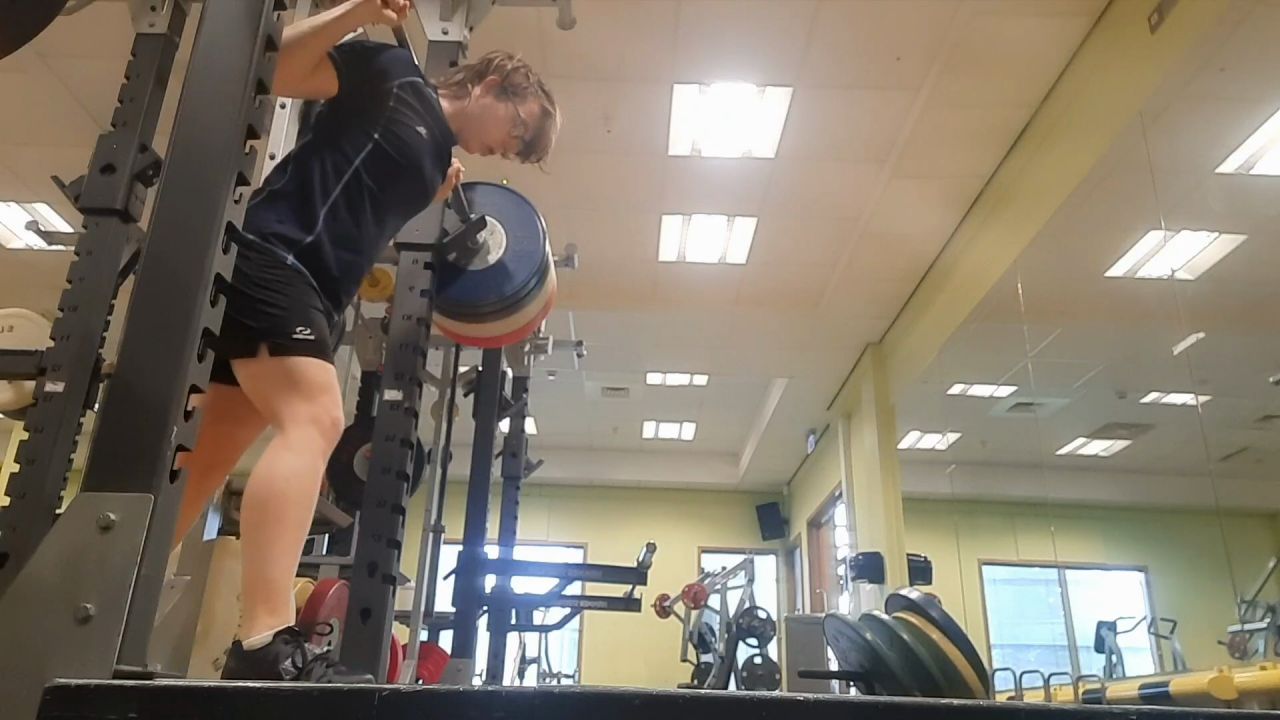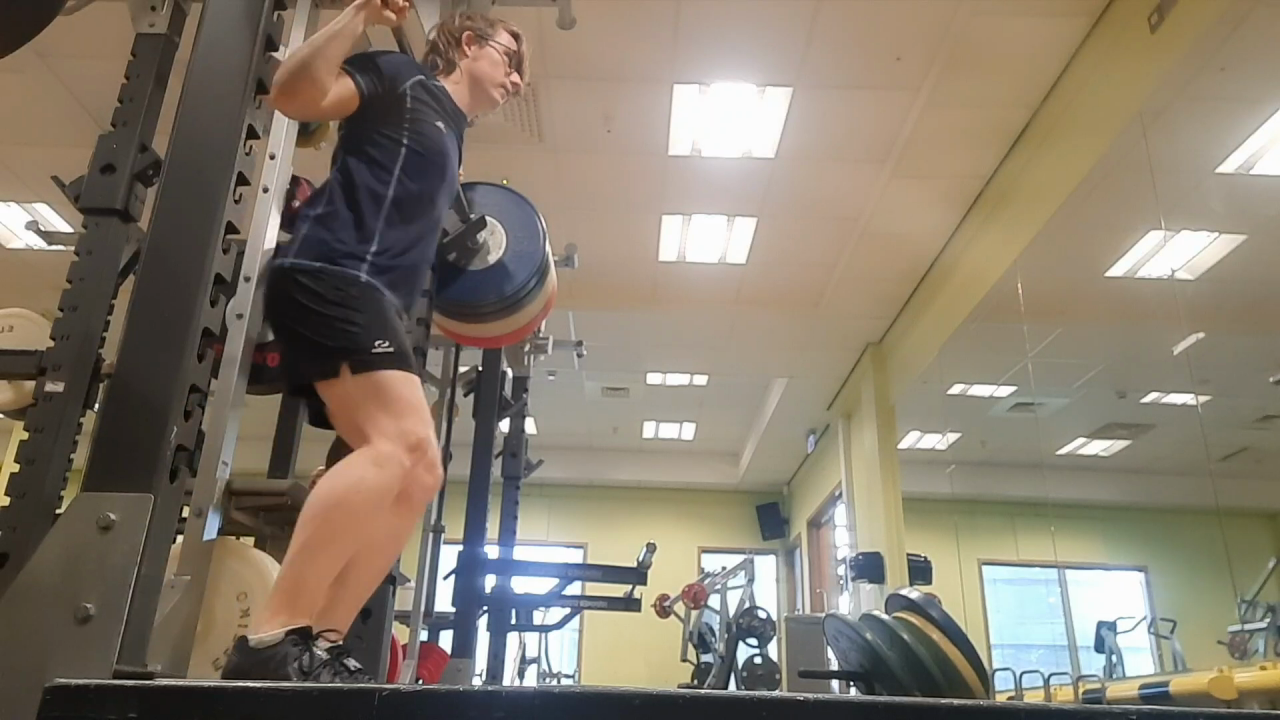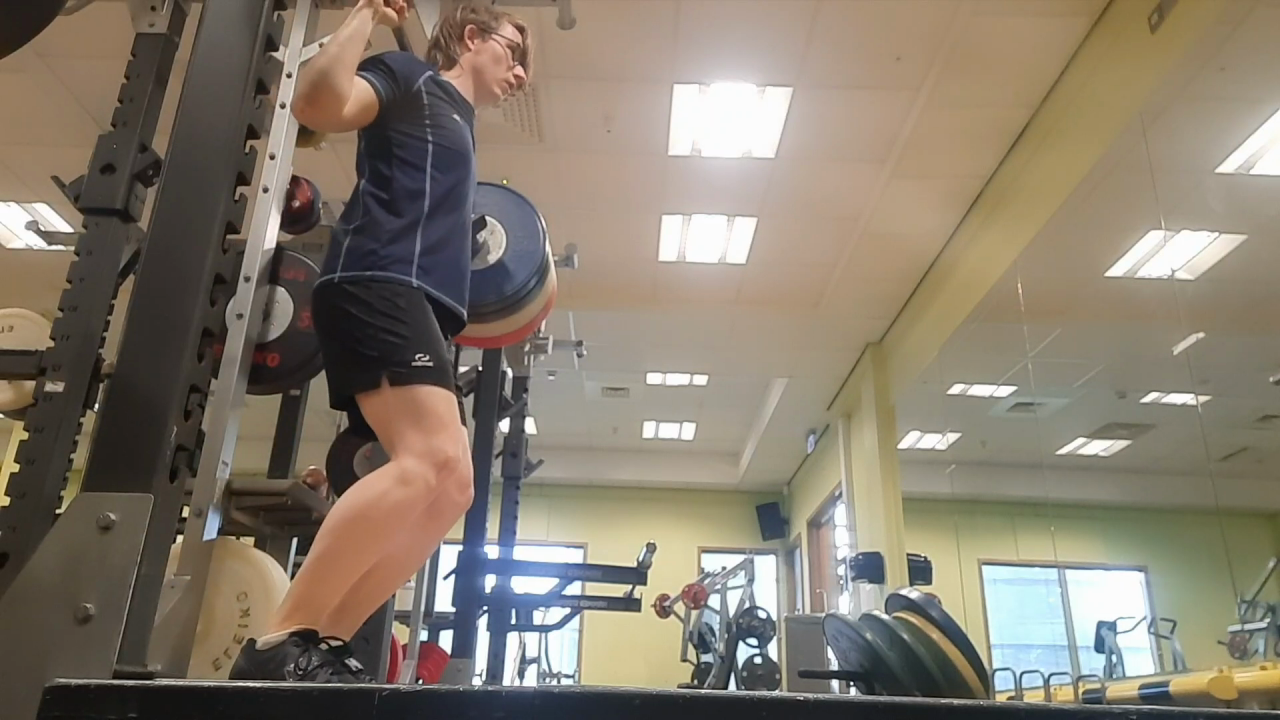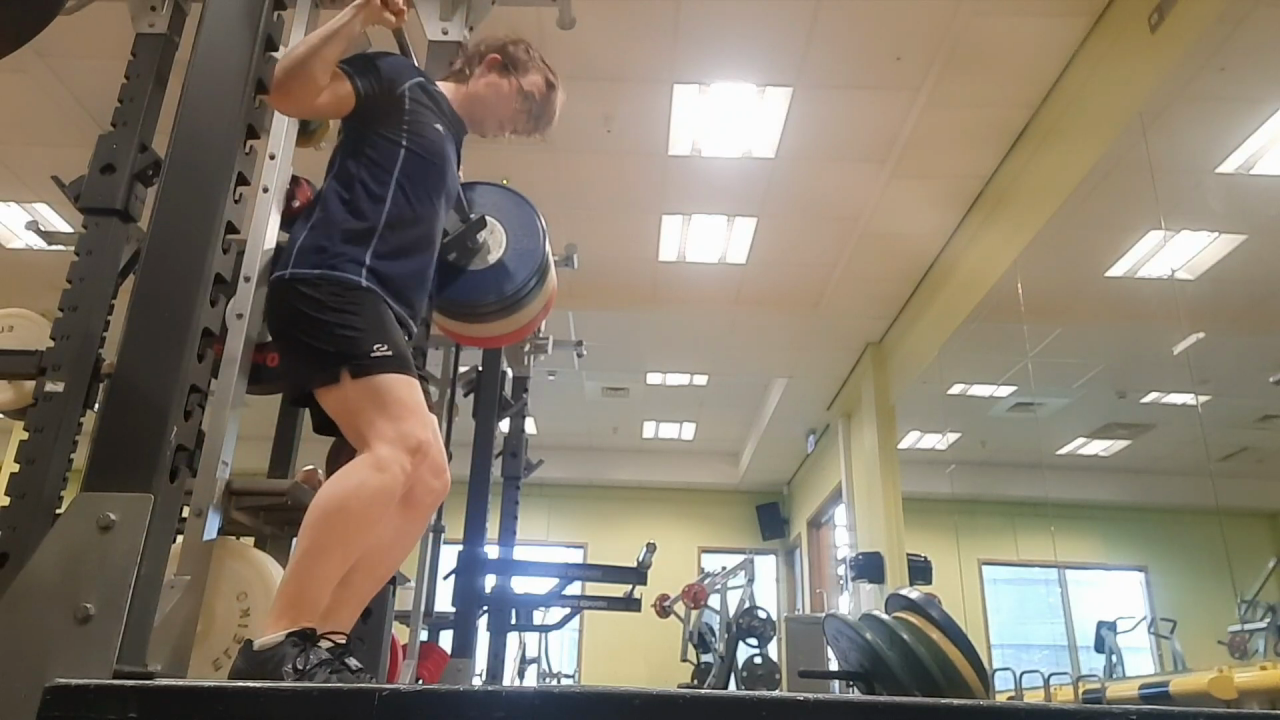
dt=1s
person 1, frame 1
left shoulder: (439, 159)
right shoulder: (392, 76)
right elbow: (274, 69)
left wrist: (436, 196)
left hip: (301, 287)
right hip: (267, 258)
left knee: (206, 459)
right knee: (314, 420)
right ankle: (265, 643)
person 1, frame 2
left shoulder: (447, 134)
right shoulder: (400, 80)
right elbow: (294, 91)
left wrist: (449, 200)
left hip: (366, 295)
right hip: (332, 279)
left knee: (418, 470)
right knee: (400, 445)
left ankle: (320, 645)
right ankle: (271, 641)
person 1, frame 3
left shoulder: (455, 125)
right shoulder: (411, 79)
right elbow: (317, 102)
left hip: (415, 308)
right hip: (378, 288)
left knee: (451, 487)
right knee: (427, 461)
left ankle: (322, 646)
right ankle: (280, 645)
person 1, frame 4
left shoulder: (448, 147)
right shoulder: (400, 84)
right elbow: (289, 90)
left wrist: (448, 200)
left hip: (376, 307)
right hip: (332, 283)
left knee: (426, 475)
right knee: (399, 448)
left ankle: (320, 647)
right ankle: (277, 644)
